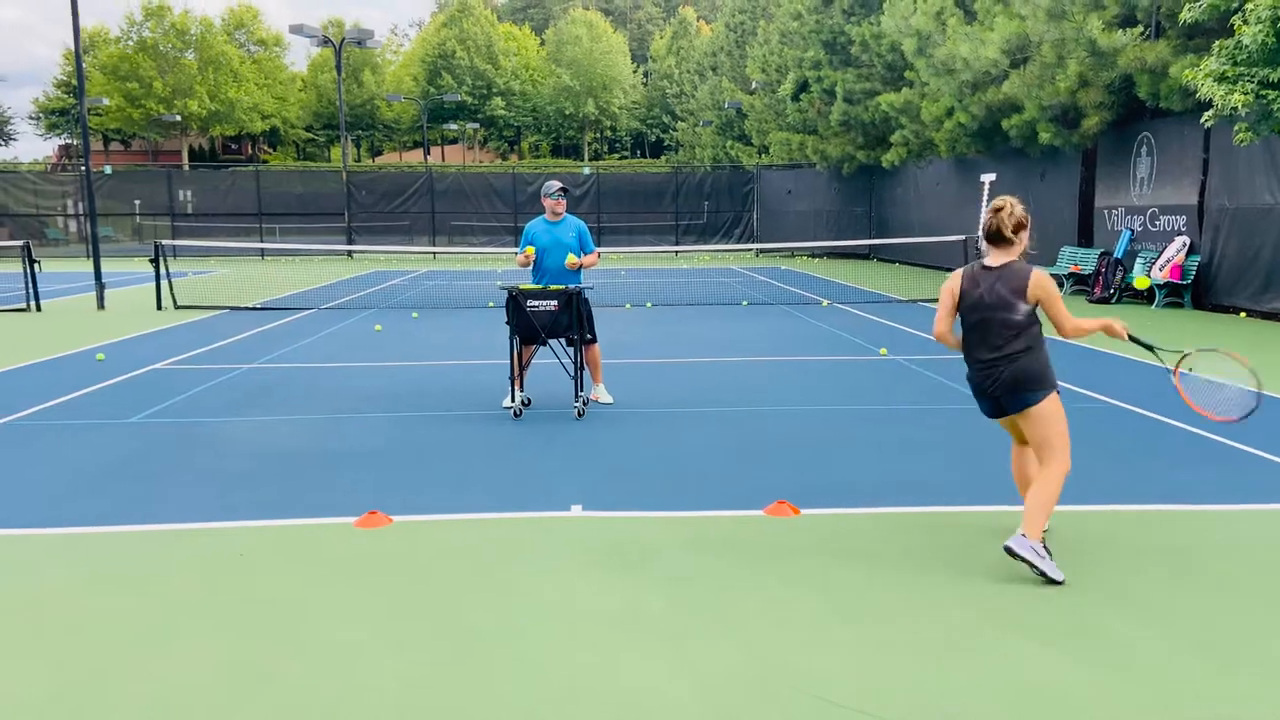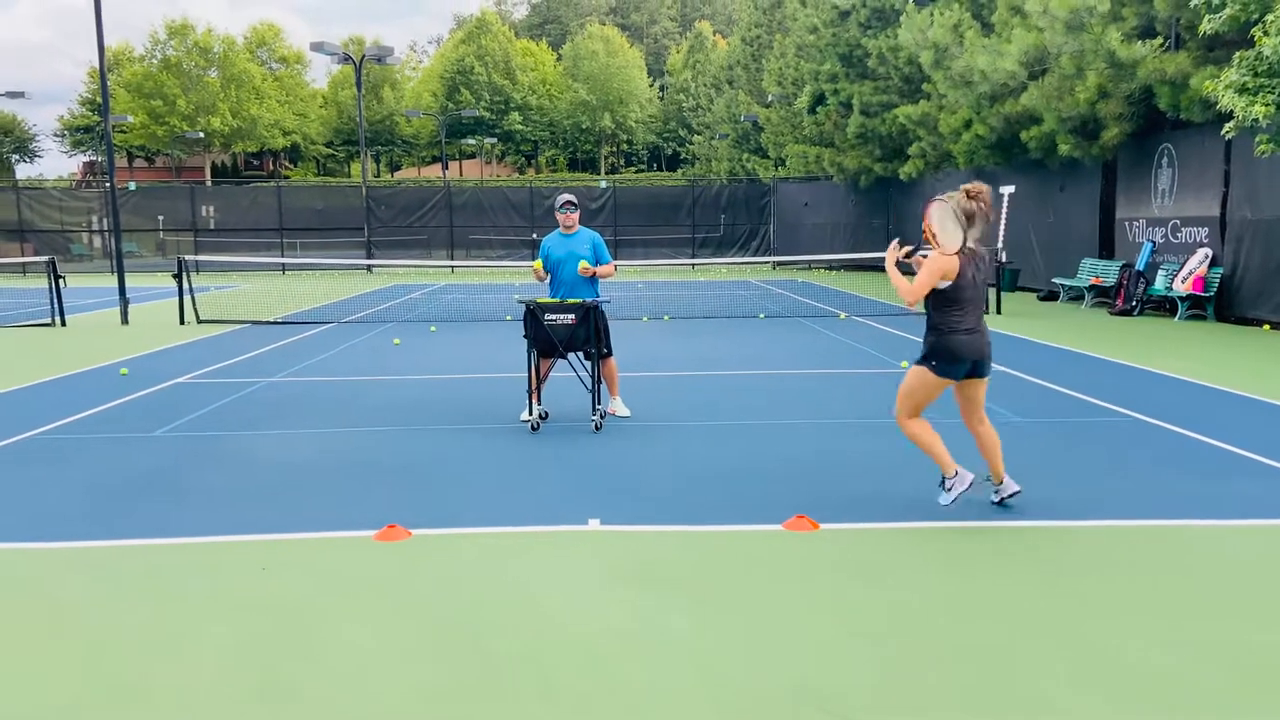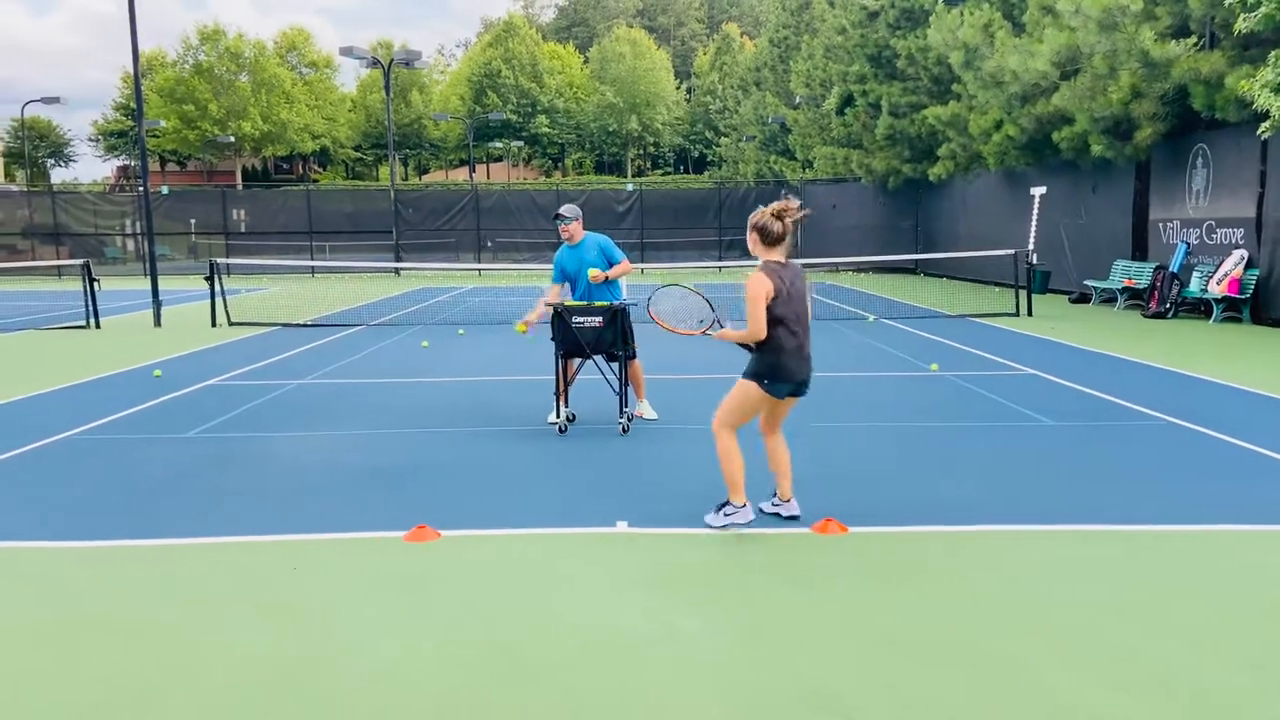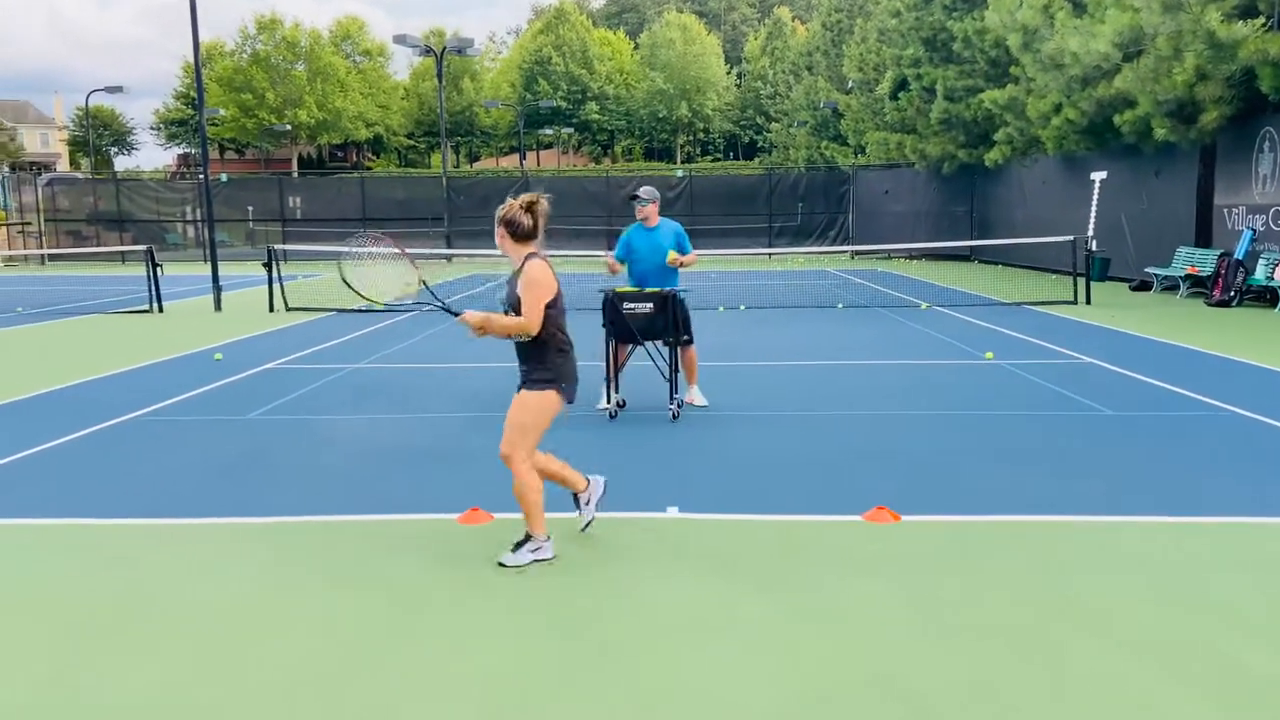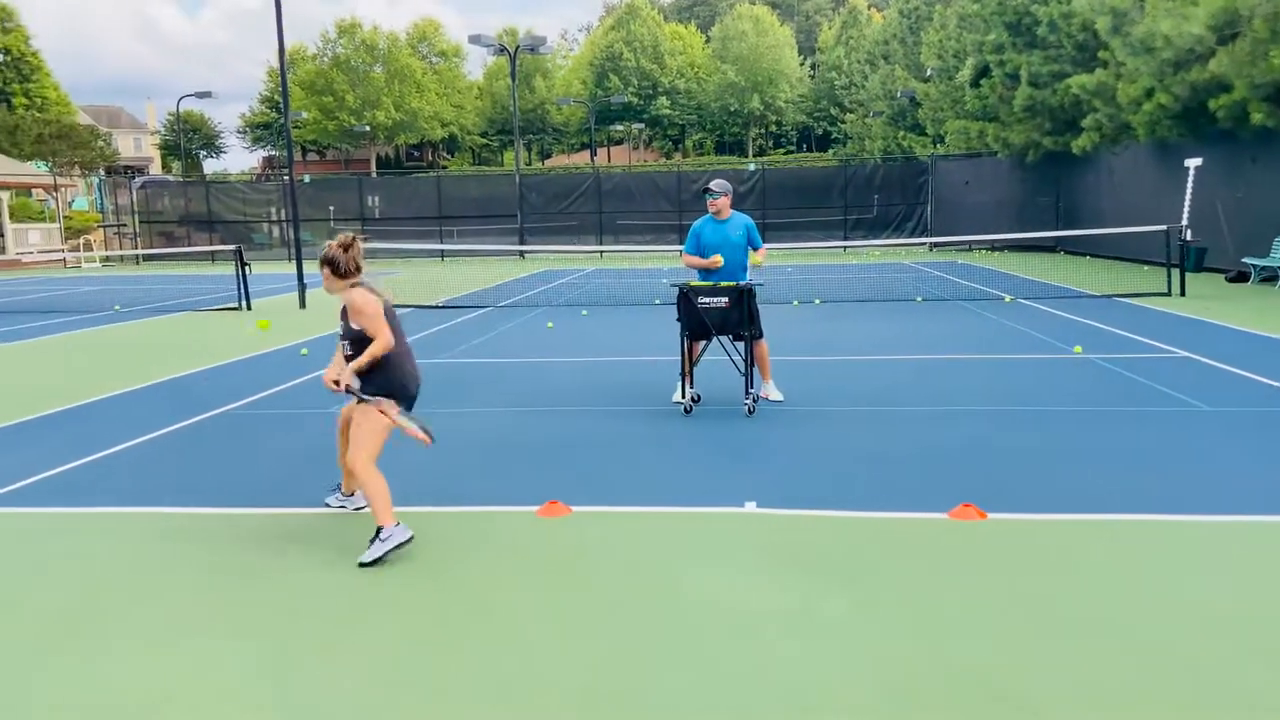
dt=0.7s
person 1, frame 1
left shoulder: (959, 279)
right shoulder: (1034, 276)
left elbow: (941, 332)
right elbow: (1068, 328)
right wrist: (1105, 324)
left hip: (987, 384)
right hip: (1029, 379)
left knee: (1022, 442)
right knee: (1056, 463)
left ankle: (1035, 516)
right ankle: (1027, 538)
person 1, frame 2
left shoulder: (944, 258)
right shoulder: (975, 253)
left elbow: (910, 297)
left wrist: (890, 265)
right wrist: (925, 266)
left hip: (946, 348)
right hip: (977, 346)
left knee: (906, 416)
right knee: (976, 418)
left ankle: (954, 474)
right ankle: (1002, 483)
person 1, frame 3
left shoulder: (758, 280)
right shoulder: (795, 272)
left elbow: (758, 332)
left wrist: (731, 335)
left hip: (772, 367)
right hip: (799, 367)
left knee: (722, 427)
right knee: (769, 429)
left ankle: (738, 504)
right ankle: (785, 501)
person 1, frame 4
left shoulder: (535, 268)
right shoulder: (522, 270)
left elbow: (530, 325)
left wrist: (484, 319)
right wrist: (488, 325)
left hip: (550, 375)
right hip: (536, 374)
left knee: (512, 453)
right knee: (521, 454)
left ankle: (537, 539)
right ankle: (585, 486)
person 1, frame 5
left shoulder: (357, 297)
right shoulder: (352, 299)
left elbow: (386, 342)
right elbow: (344, 353)
left wrist: (352, 368)
right wrist: (335, 372)
left hip: (388, 386)
right hip: (395, 383)
left knee: (359, 461)
right knee: (347, 423)
left ankle: (390, 530)
right ankle: (352, 493)
person 2, frame 1
left shoulder: (578, 225)
right shoulder: (532, 227)
left elbow: (594, 257)
right elbow: (520, 259)
left wrist: (580, 263)
right wrist: (525, 259)
left knee: (589, 342)
right knee: (525, 343)
left ankle: (598, 388)
right ankle: (516, 390)
person 2, frame 2
left shoulder: (592, 237)
right shoulder: (548, 242)
left elbow: (610, 269)
right elbow: (541, 275)
left wrist: (594, 271)
right wrist: (538, 274)
left knee: (605, 355)
right knee: (543, 356)
left ankle: (615, 401)
right ankle: (533, 404)
person 2, frame 3
left shoulder: (600, 242)
right shoulder: (561, 256)
left elbow: (626, 265)
right elbow: (555, 290)
left wrist: (606, 275)
right wrist: (535, 313)
left knee: (630, 358)
right knee: (566, 357)
left ankle: (641, 403)
right ankle: (560, 406)
person 2, frame 4
left shoulder: (674, 229)
right shoulder: (629, 234)
left elbow: (692, 256)
right elbow: (616, 265)
left wrist: (681, 261)
right wrist: (612, 264)
left knee: (686, 343)
right knee: (621, 344)
left ankle: (692, 390)
right ankle: (610, 391)
person 2, frame 5
left shoulder: (745, 222)
right shoulder: (699, 226)
left elbow: (759, 248)
right elbow: (687, 258)
left wrist: (758, 258)
right wrist: (706, 263)
left knee: (756, 337)
right knee: (693, 338)
left ankle: (767, 385)
right ankle: (685, 385)
